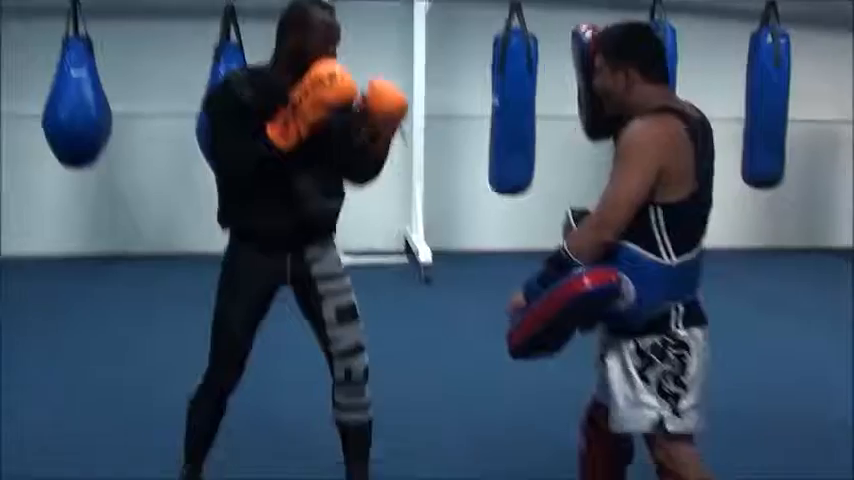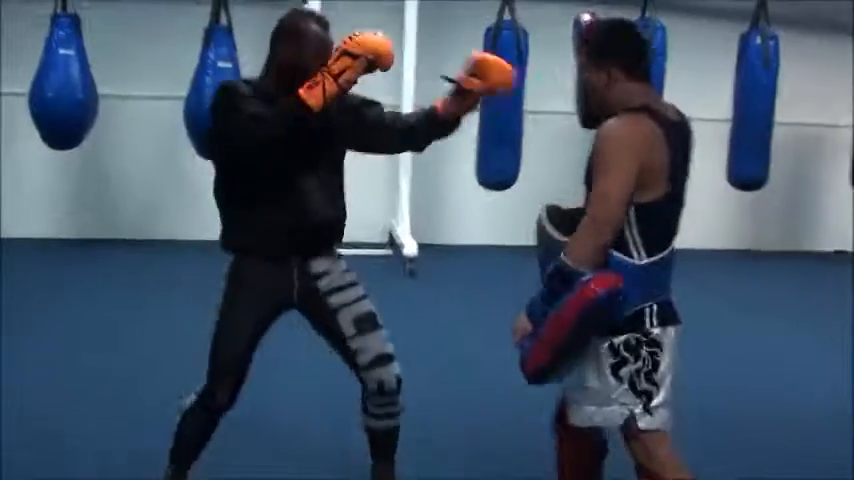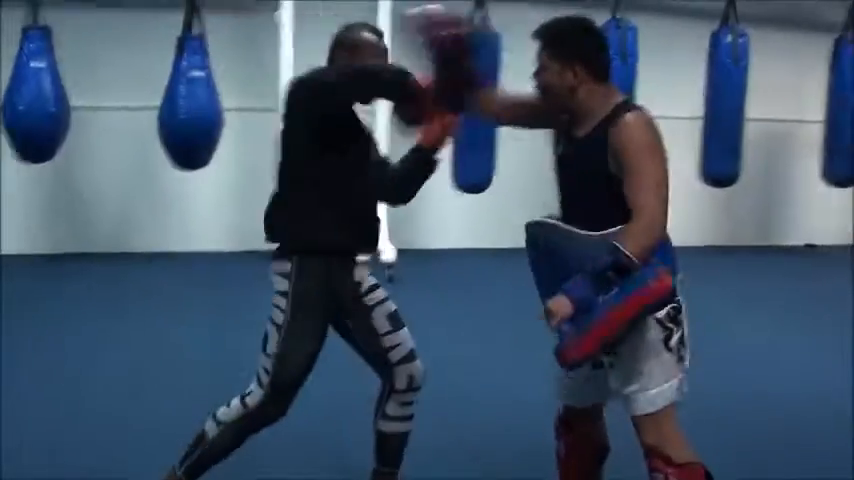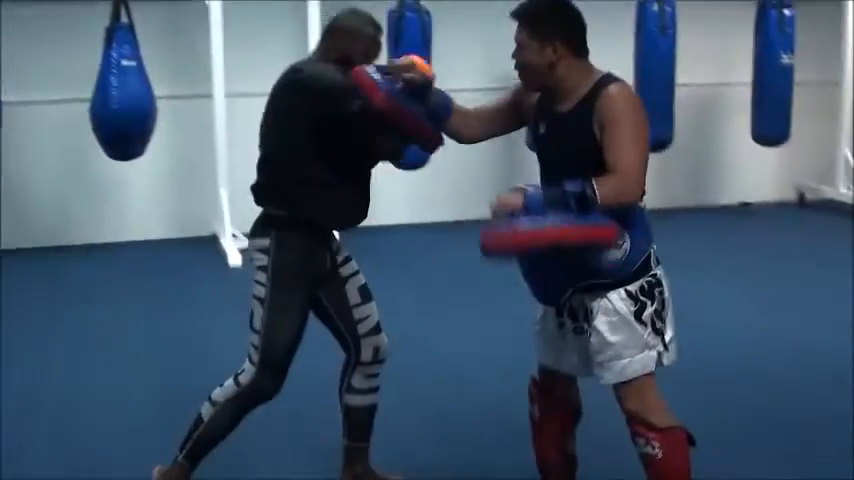
dt=0.2s
person 1, frame 1
right shoulder: (236, 92)
left elbow: (358, 169)
right elbow: (233, 167)
left wrist: (379, 134)
left hip: (314, 249)
right hip: (254, 250)
left knee: (352, 369)
right knee: (222, 373)
person 1, frame 2
left shoulder: (339, 103)
right shoulder: (235, 101)
left elbow: (404, 133)
right elbow: (263, 135)
left wrist: (462, 98)
right wrist: (329, 82)
left hip: (317, 264)
right hip: (259, 267)
left knee: (384, 376)
right knee: (220, 391)
person 1, frame 3
left shoulder: (347, 127)
right shoulder: (316, 93)
left elbow: (396, 188)
right elbow: (379, 77)
left wrist: (433, 134)
left hip: (343, 269)
right hip: (305, 269)
left knee: (405, 373)
right knee: (270, 397)
person 1, frame 4
left shoulder: (318, 89)
right shoulder: (311, 82)
right elbow: (380, 127)
left hip: (318, 240)
right hip: (286, 243)
left knee: (369, 348)
right knee: (262, 375)
person 2, frame 1
left shoulder: (648, 132)
right shoulder: (686, 118)
left elbow: (602, 229)
left hip: (658, 323)
right hip: (642, 313)
right knee: (602, 425)
person 2, frame 2
left shoulder: (622, 132)
right shoulder: (667, 118)
left elbow: (594, 236)
left wrist: (537, 309)
left hip: (631, 319)
right hip: (618, 309)
left knee: (646, 443)
right knee: (575, 421)
person 2, frame 3
left shoulder: (631, 127)
right shoulder: (566, 116)
left elbow: (648, 227)
right elbow: (489, 105)
left knee: (656, 433)
right knee: (577, 421)
person 2, frame 4
left shoulder: (613, 99)
right shoulder: (536, 97)
left elbow: (626, 188)
right elbow: (470, 126)
left wrist: (537, 201)
right wrist: (420, 91)
left hip: (619, 280)
right hip: (566, 278)
left knee: (639, 400)
right knee: (551, 384)
